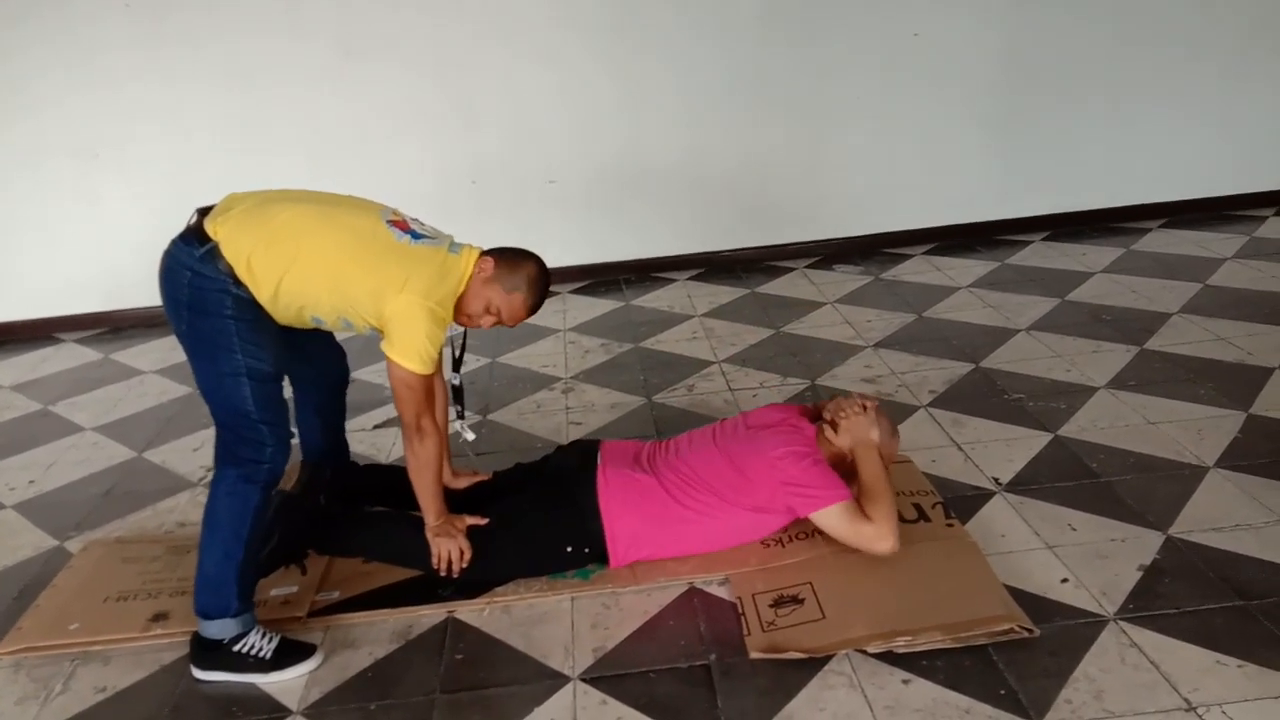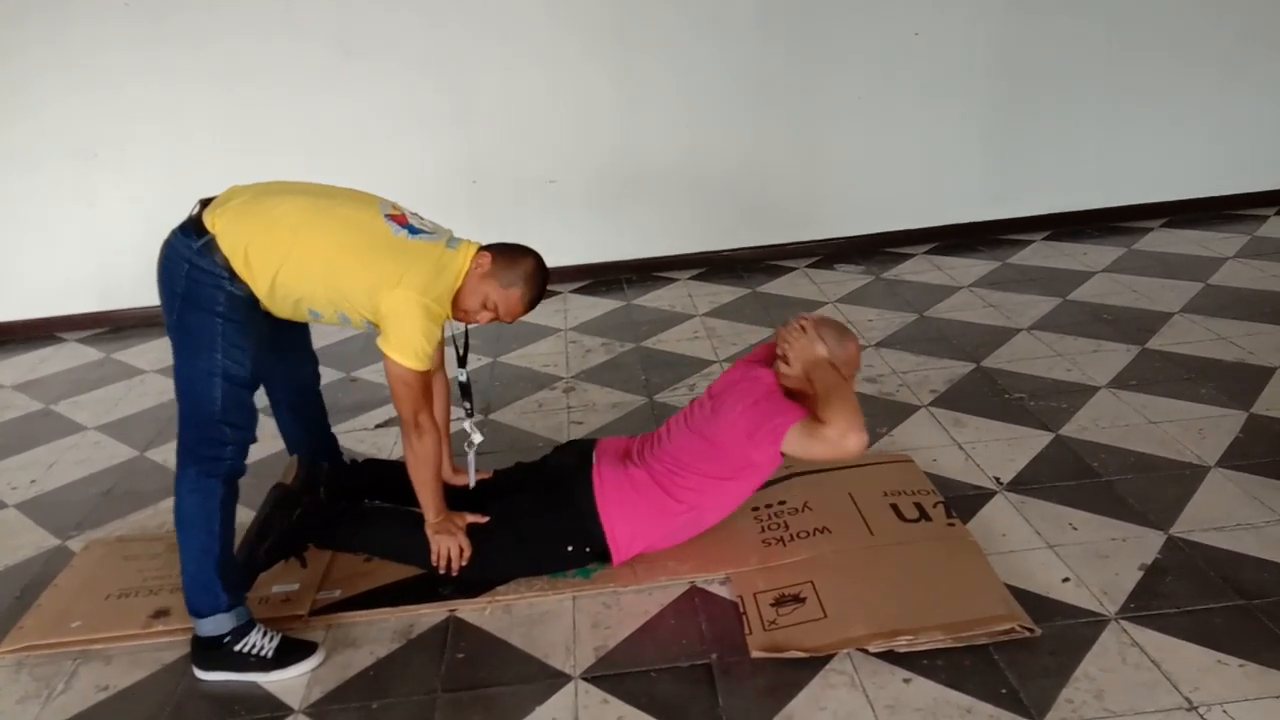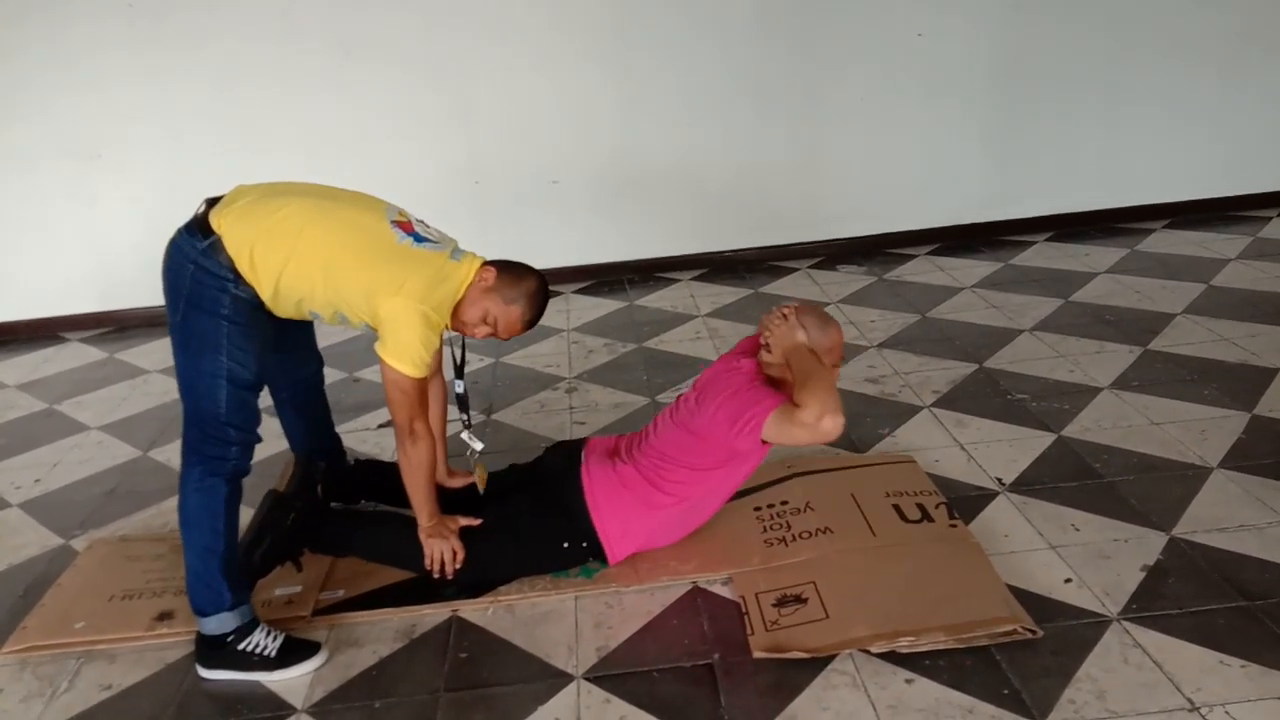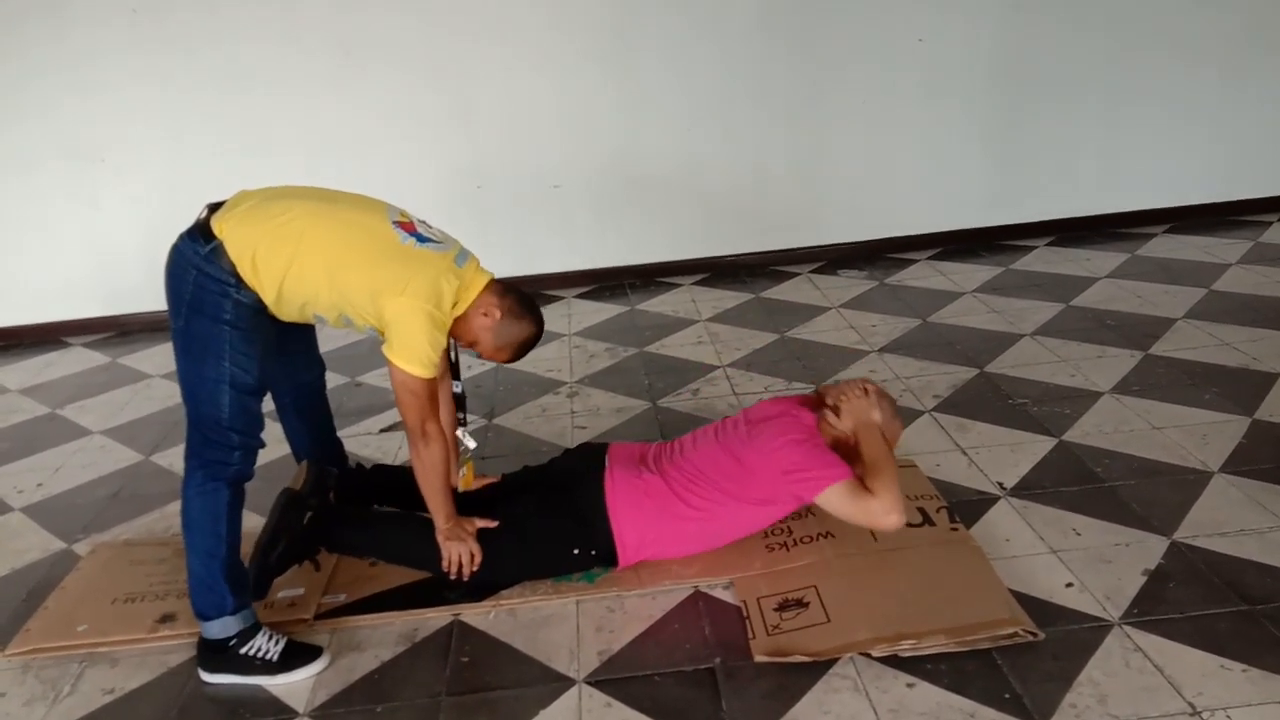
dt=0.3s
person 1, frame 1
left shoulder: (792, 419)
right shoulder: (800, 465)
right elbow: (881, 538)
left wrist: (842, 415)
right wrist: (867, 449)
left hip: (592, 469)
right hip: (590, 524)
left knee: (463, 501)
left ankle: (334, 487)
right ankle: (308, 526)
person 1, frame 2
left shoulder: (764, 367)
right shoulder: (767, 410)
left elbow: (793, 342)
right elbow: (846, 438)
right wrist: (818, 364)
left hip: (588, 469)
right hip: (590, 525)
left knee: (463, 496)
left ankle: (335, 478)
right ankle: (304, 522)
person 1, frame 3
left shoulder: (750, 358)
right shoulder: (748, 399)
left elbow: (780, 335)
right elbow: (824, 421)
right wrist: (801, 349)
left hip: (581, 468)
right hip: (582, 522)
left knee: (456, 499)
right knee: (451, 560)
left ankle: (331, 480)
right ankle: (301, 525)
person 1, frame 4
left shoulder: (794, 412)
right shoulder: (802, 454)
right elbow: (886, 514)
left wrist: (845, 405)
right wrist: (870, 431)
left hip: (597, 472)
right hip: (595, 524)
left knee: (470, 504)
left ankle: (336, 486)
right ankle: (315, 525)
person 2, frame 1
left shoulder: (444, 264)
right shoulder: (421, 299)
left elbow: (430, 381)
right elbow: (419, 424)
left wrist: (445, 472)
right wrist: (436, 522)
left hip: (243, 249)
right hip: (211, 277)
left knee: (324, 374)
right knee: (258, 452)
right ankle: (222, 634)
person 2, frame 2
left shoulder: (445, 260)
right shoulder: (415, 295)
left elbow: (432, 373)
right elbow: (416, 421)
left wrist: (444, 468)
right wrist: (436, 519)
left hip: (249, 245)
right hip: (208, 267)
left knee: (299, 386)
right knee: (218, 447)
right ankle: (219, 634)
person 2, frame 3
left shoulder: (447, 271)
right shoulder: (415, 303)
left elbow: (431, 377)
right elbow: (411, 428)
left wrist: (441, 471)
right wrist: (430, 524)
left hip: (250, 243)
right hip: (213, 268)
left knee: (303, 387)
right knee: (222, 448)
right ankle: (223, 632)
person 2, frame 4
left shoulder: (458, 274)
right shoulder: (422, 307)
left elbow: (437, 382)
right elbow: (424, 430)
left wrist: (452, 474)
right wrist: (447, 525)
left hip: (252, 248)
right hip: (217, 273)
left knee: (304, 388)
right knee: (225, 454)
right ankle: (225, 636)
